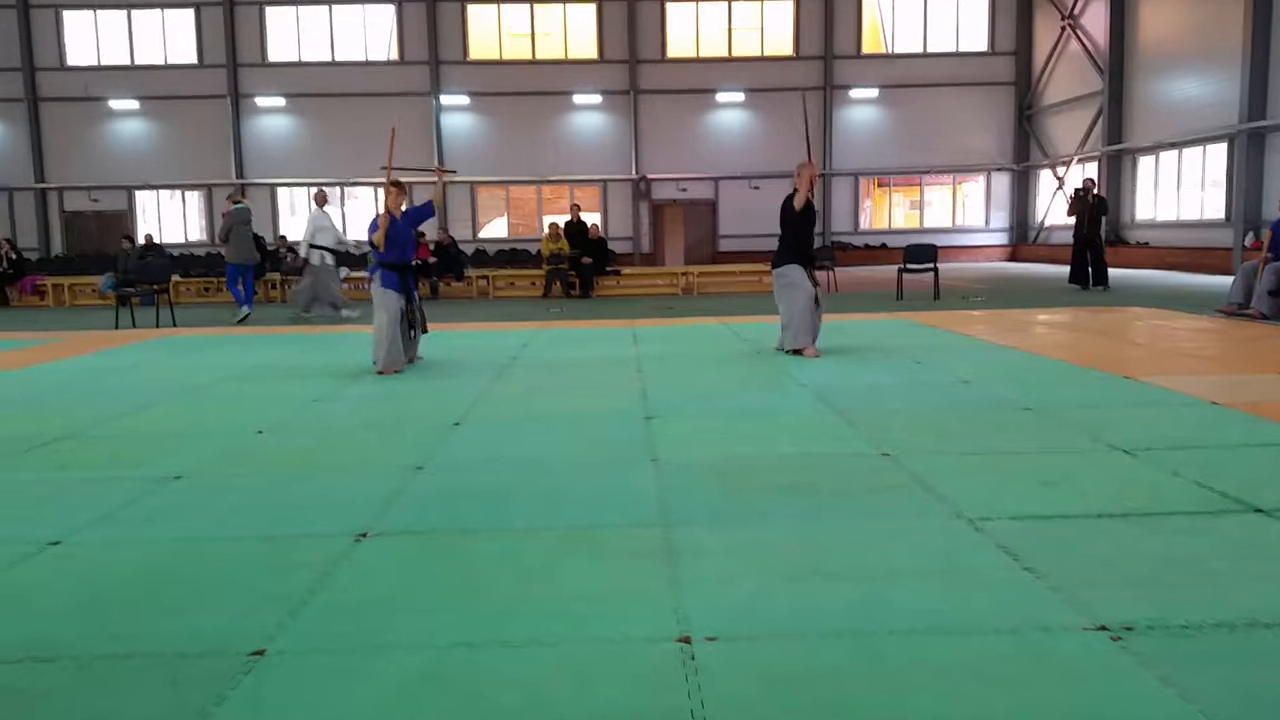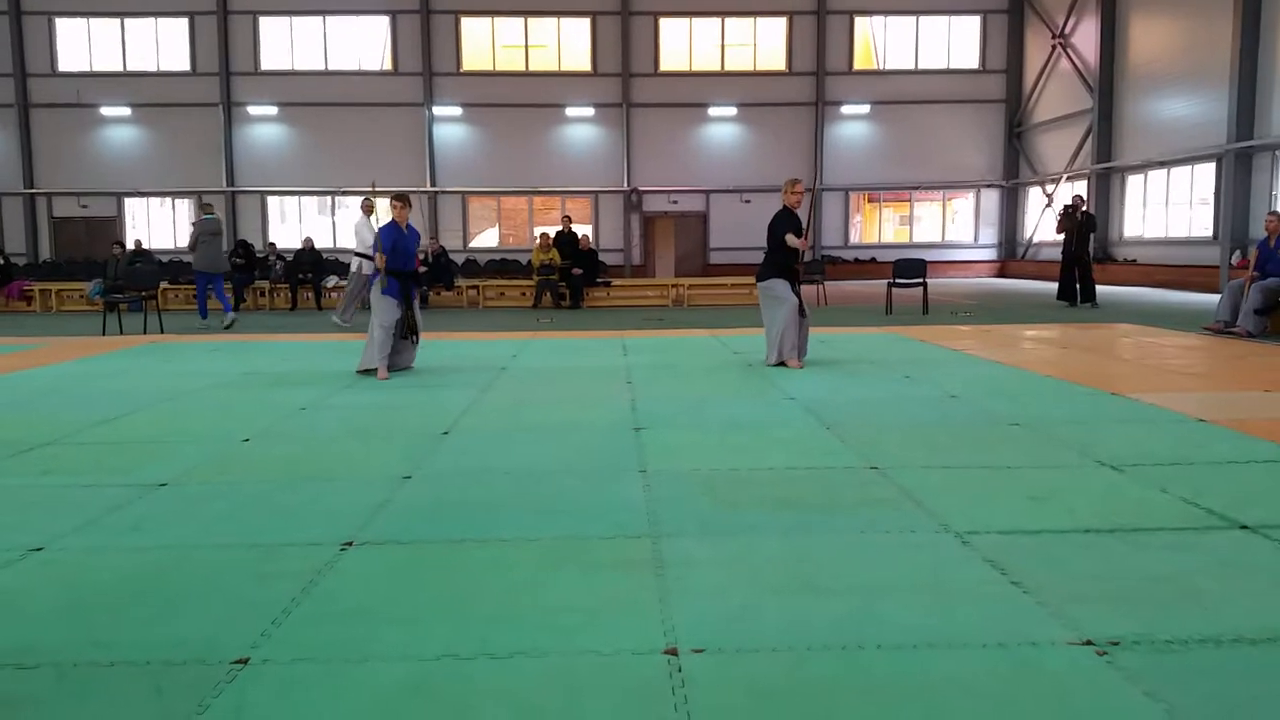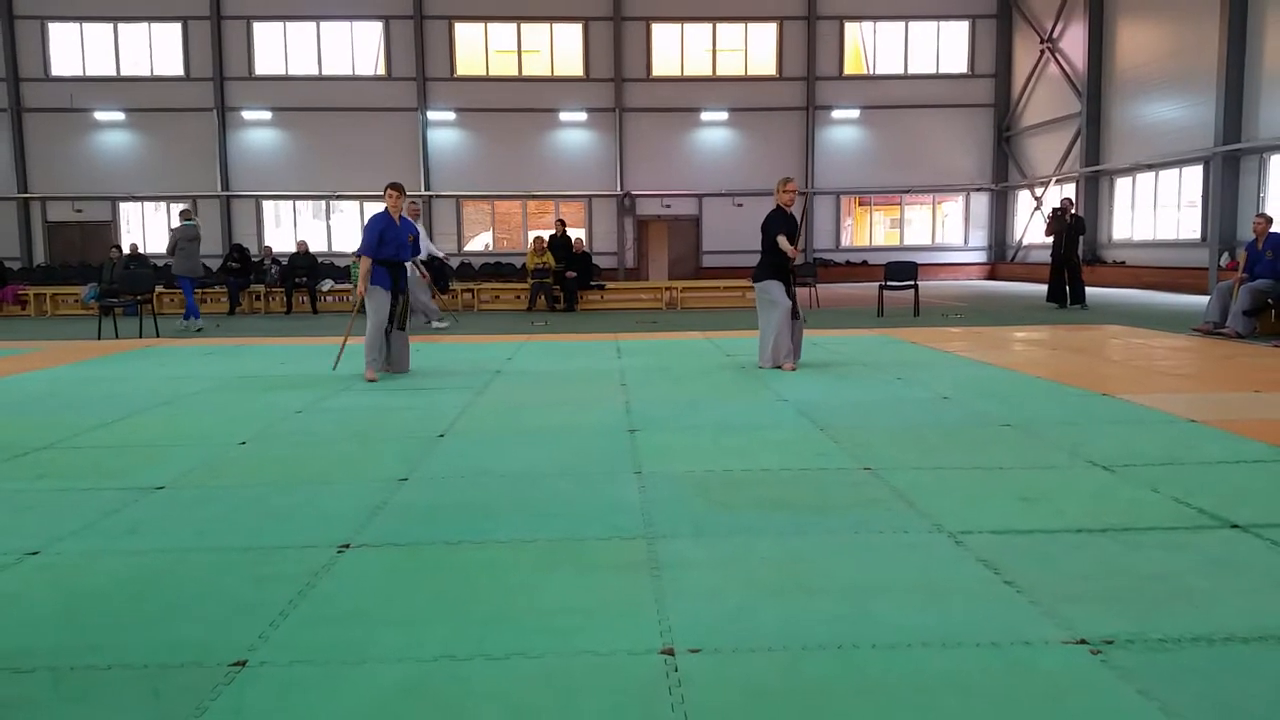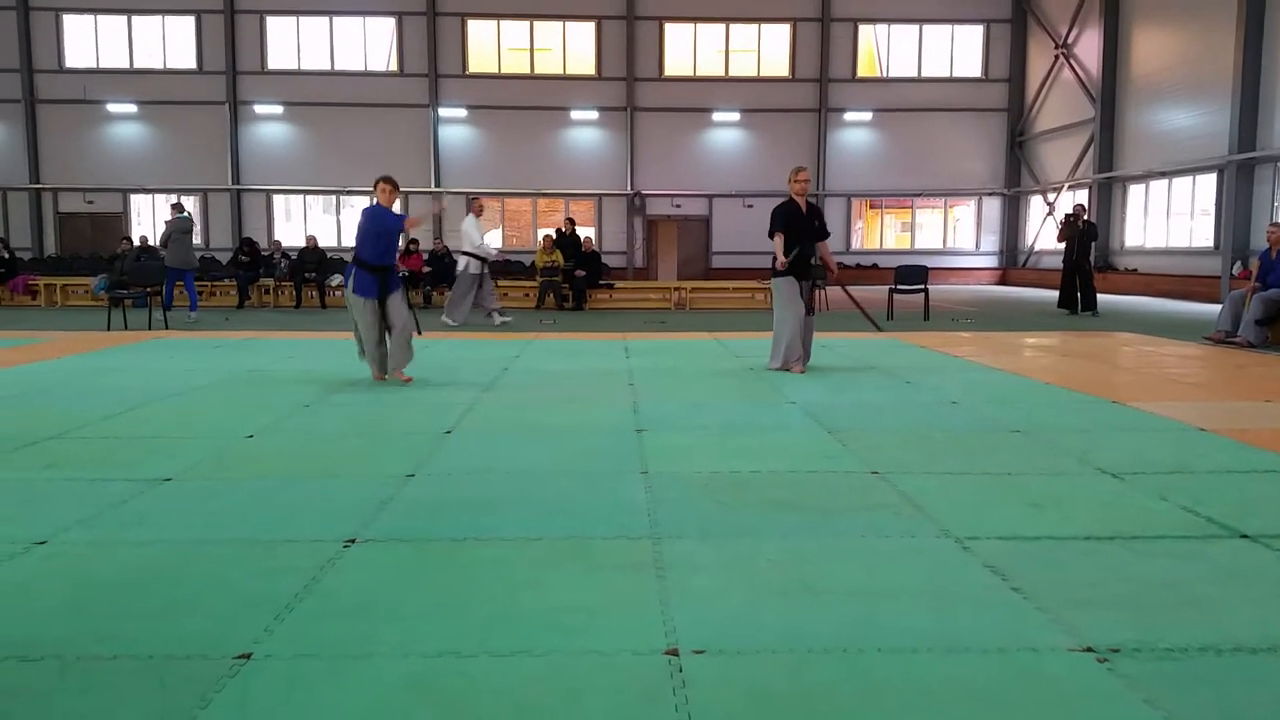
dt=0.5s
person 1, frame 1
left shoulder: (410, 216)
right shoulder: (381, 220)
left elbow: (435, 203)
right elbow: (376, 242)
left wrist: (440, 181)
right wrist: (380, 230)
left hip: (405, 275)
right hip: (385, 276)
left knee: (412, 317)
right knee: (388, 318)
left ankle: (406, 354)
right ankle: (388, 363)
person 1, frame 2
left shoulder: (413, 232)
right shoulder: (386, 231)
right elbow: (379, 252)
right wrist: (379, 260)
left hip: (405, 284)
right hip: (386, 283)
left knee: (412, 325)
right knee: (384, 323)
left ankle: (399, 361)
right ankle: (381, 365)
person 1, frame 3
left shoulder: (409, 226)
right shoulder: (376, 221)
left elbow: (412, 254)
right elbow: (366, 252)
right wrist: (361, 281)
left hip: (399, 275)
right hip: (379, 274)
left knee: (398, 322)
right knee: (378, 320)
left ankle: (393, 363)
right ankle: (371, 367)
person 1, frame 4
left shoulder: (392, 218)
right shoulder: (371, 214)
right elbow: (406, 223)
left hip: (387, 276)
right hip: (365, 277)
left knee: (402, 322)
right knee: (371, 329)
left ankle: (396, 368)
right ankle: (379, 367)
person 2, frame 1
left shoulder: (807, 202)
right shoulder: (791, 200)
right elbow: (798, 203)
right wrist: (805, 189)
left hip: (801, 260)
right hip: (787, 261)
left knee: (812, 301)
right knee: (804, 294)
left ankle: (788, 342)
right ankle: (801, 343)
person 2, frame 2
left shoulder: (793, 218)
right shoulder: (782, 218)
right elbow: (788, 238)
right wrist: (798, 243)
left hip: (785, 274)
right hip: (772, 275)
left knee: (799, 315)
right knee: (789, 305)
left ankle: (778, 354)
right ankle: (786, 355)
person 2, frame 3
left shoulder: (791, 218)
right shoulder: (774, 217)
right elbow: (780, 238)
right wrist: (789, 250)
left hip: (782, 274)
right hip: (768, 275)
left knee: (794, 317)
right knee: (782, 309)
left ankle: (782, 356)
right ankle: (780, 358)
person 2, frame 4
left shoulder: (815, 211)
right shoulder: (782, 210)
left elbow: (820, 241)
right elbow: (777, 235)
left wrist: (831, 264)
right wrist: (780, 257)
left hip: (805, 271)
right hip: (785, 271)
left knee: (804, 316)
right knee: (792, 314)
left ankle: (797, 358)
right ankle: (790, 360)
